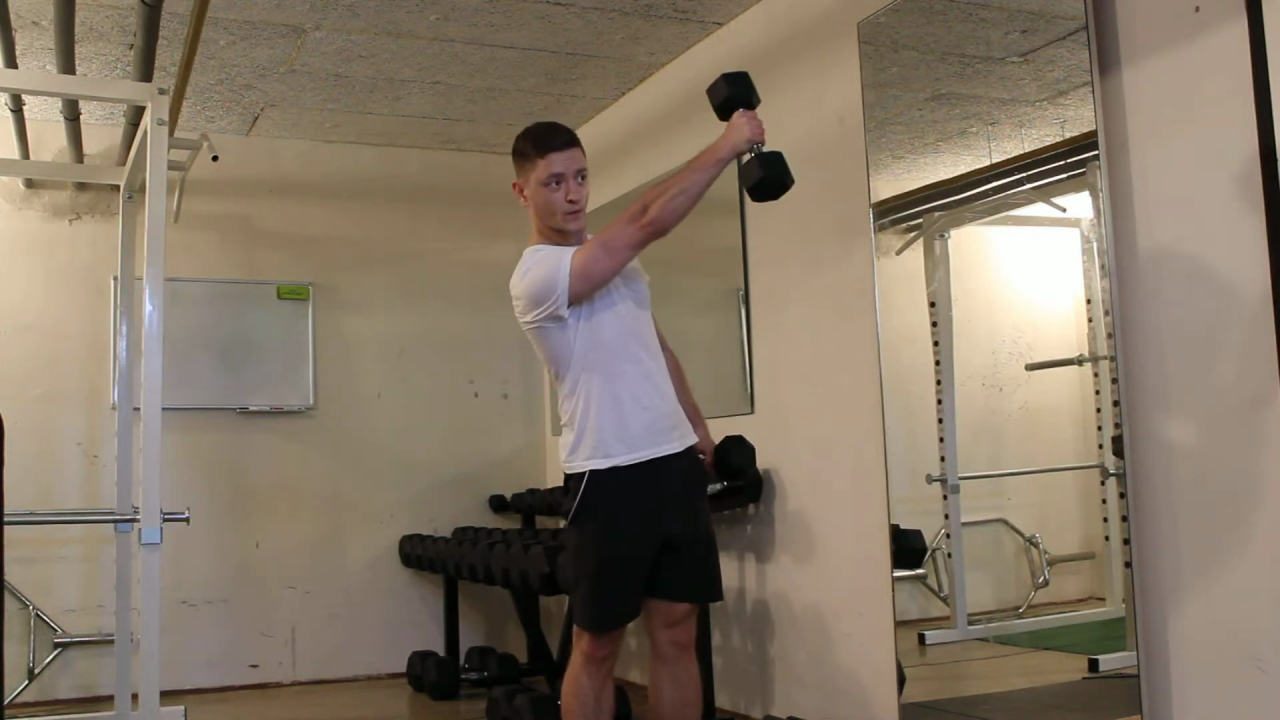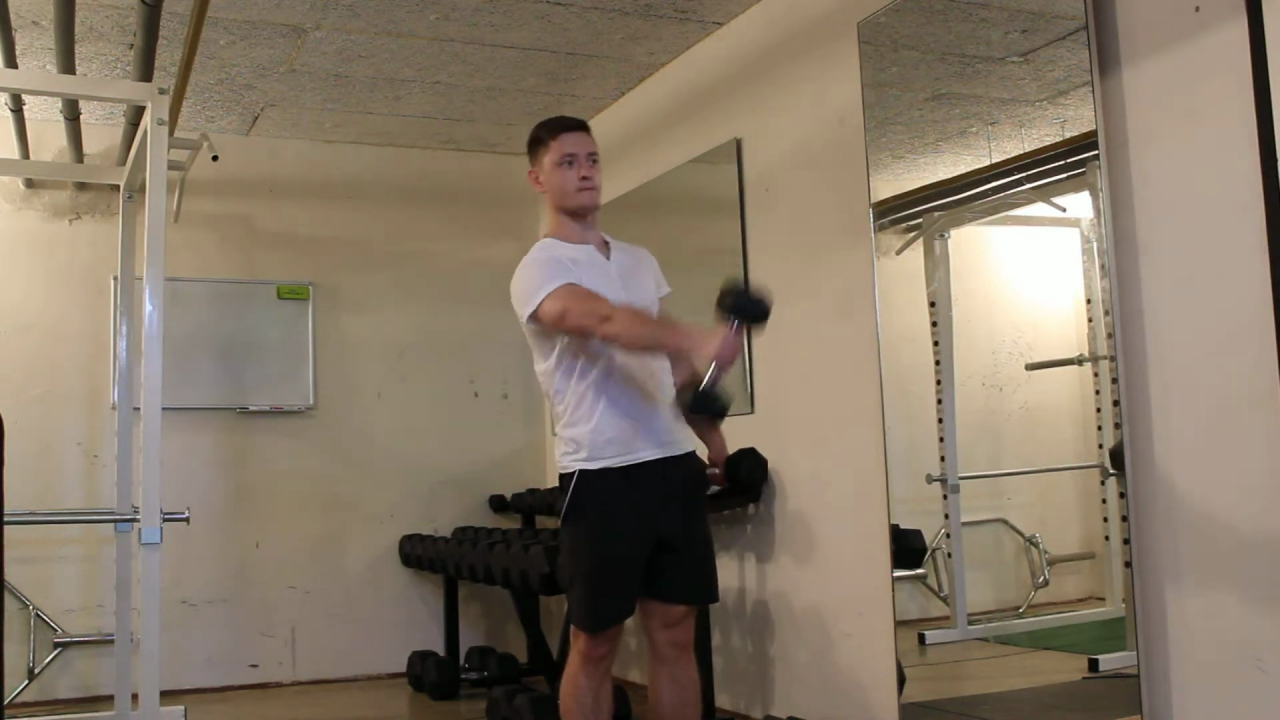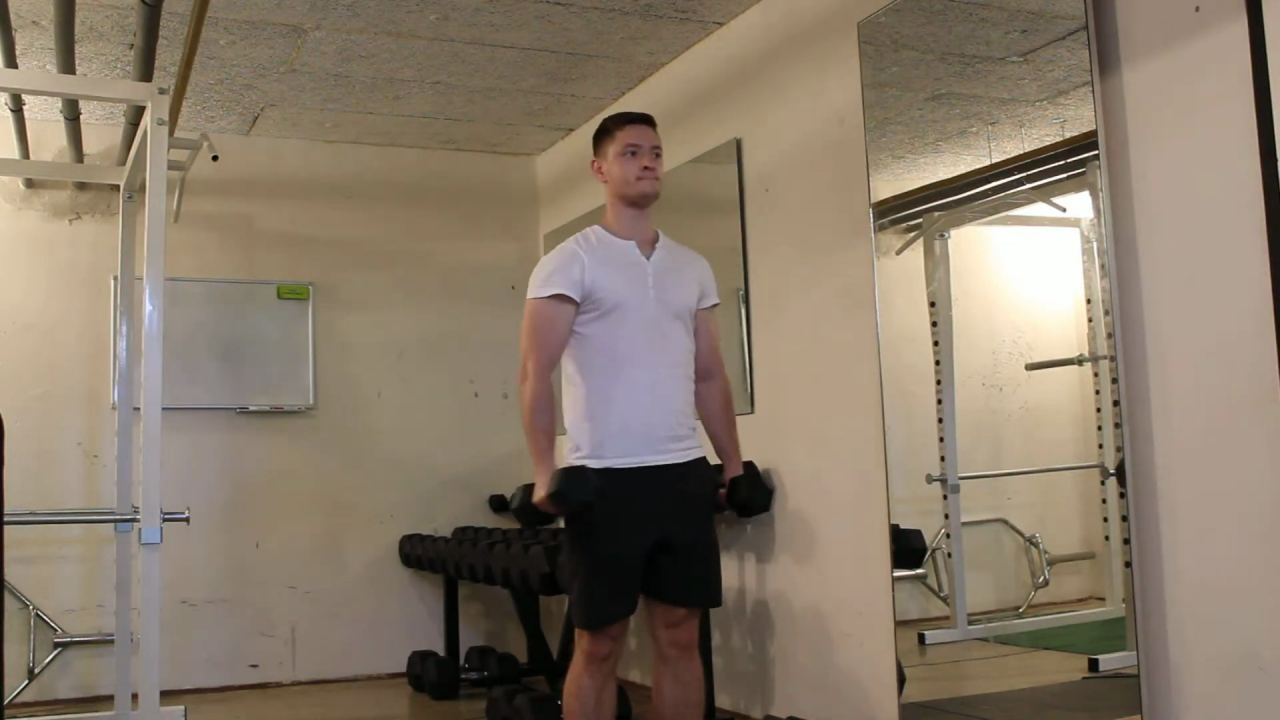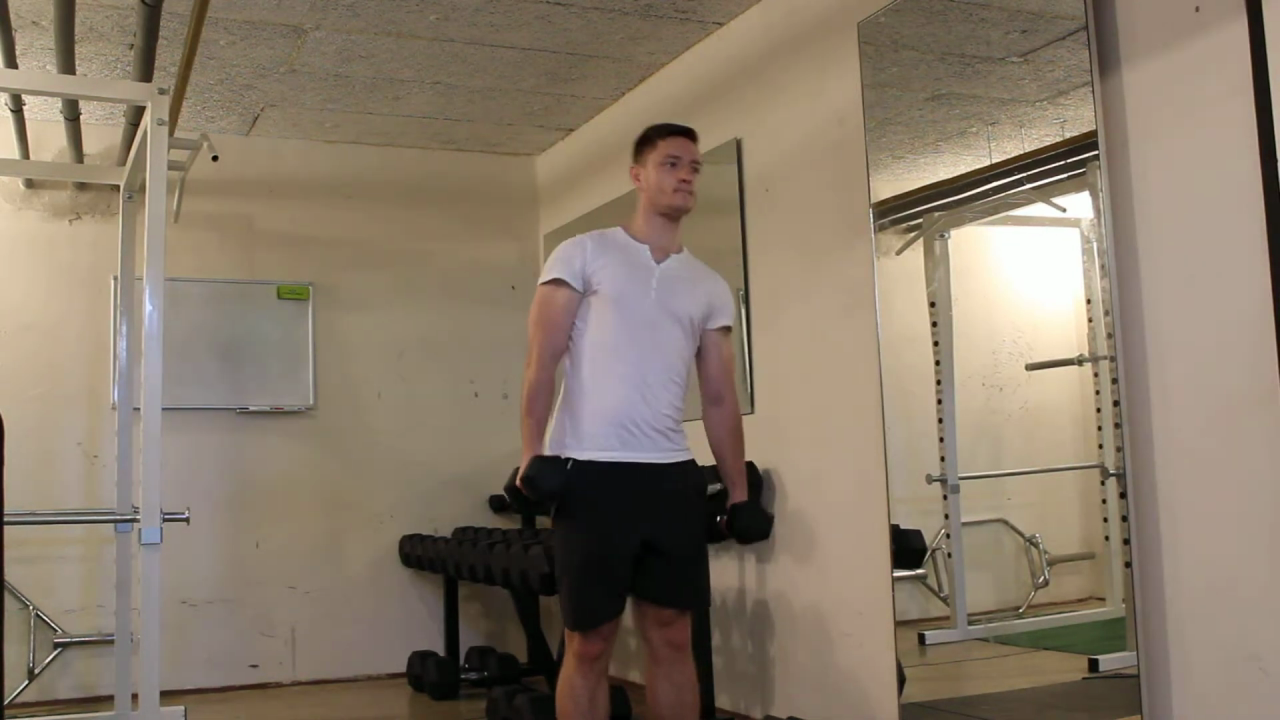
dt=0.5s
person 1, frame 1
left shoulder: (614, 255)
right shoulder: (538, 276)
right elbow: (648, 219)
left wrist: (700, 430)
right wrist: (727, 145)
left hip: (674, 463)
right hip: (609, 479)
left knee: (676, 631)
right knee: (597, 645)
person 1, frame 2
left shoulder: (639, 259)
right shoulder: (538, 271)
right elbow: (608, 321)
left wrist: (714, 441)
right wrist: (695, 335)
left hip: (672, 466)
right hip: (601, 477)
left knee: (675, 633)
right knee: (595, 644)
person 1, frame 3
left shoulder: (693, 267)
right shoulder: (572, 261)
right elbow: (536, 374)
left wrist: (733, 462)
right wrist: (544, 471)
left hip: (684, 475)
right hip: (607, 480)
left knee: (680, 637)
right knee: (599, 644)
person 1, frame 4
left shoulder: (709, 286)
right shoulder: (584, 253)
left elbow: (719, 397)
right elbow: (542, 362)
left wrist: (739, 488)
right wrist: (531, 455)
left hip: (672, 476)
right hip: (593, 474)
left knee: (672, 637)
right knee: (589, 644)
